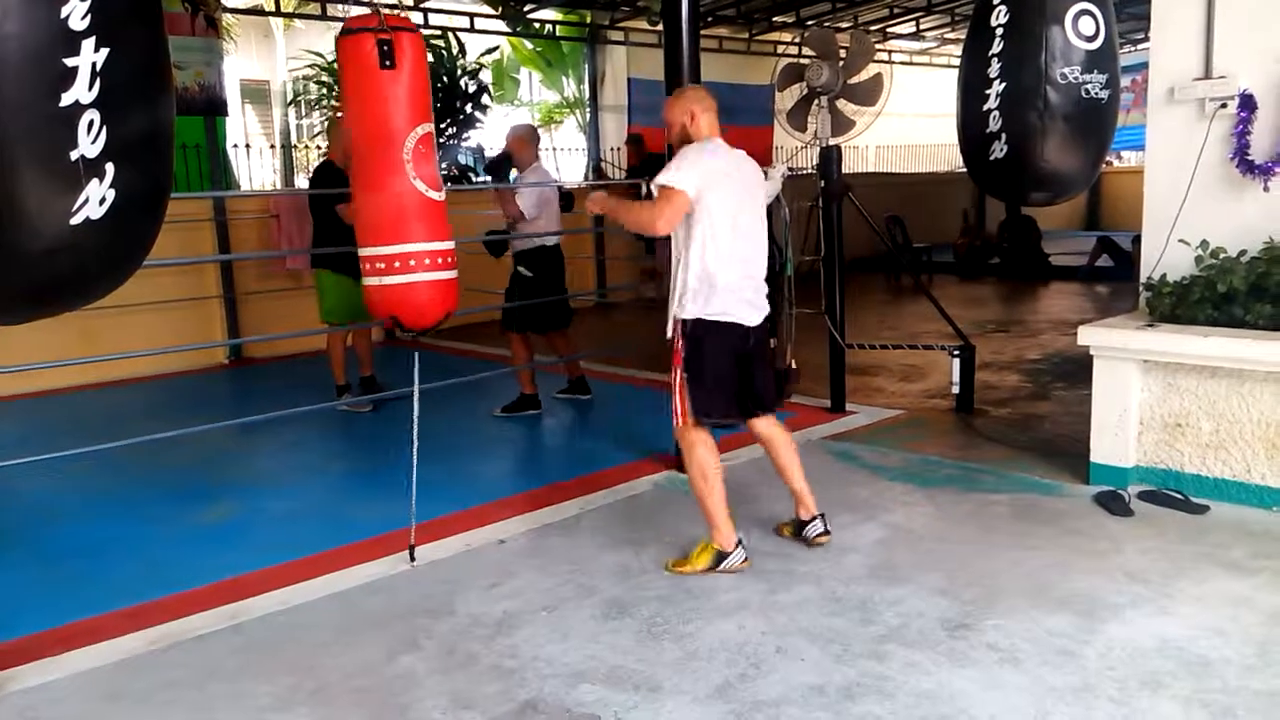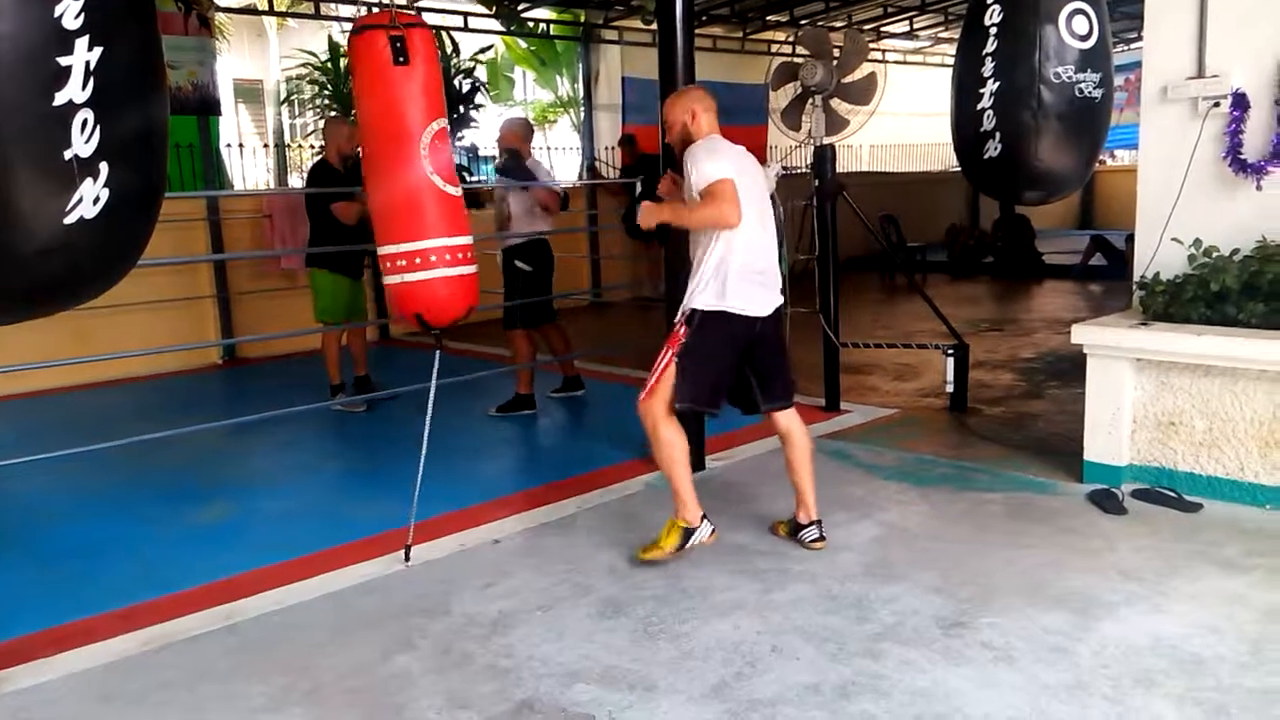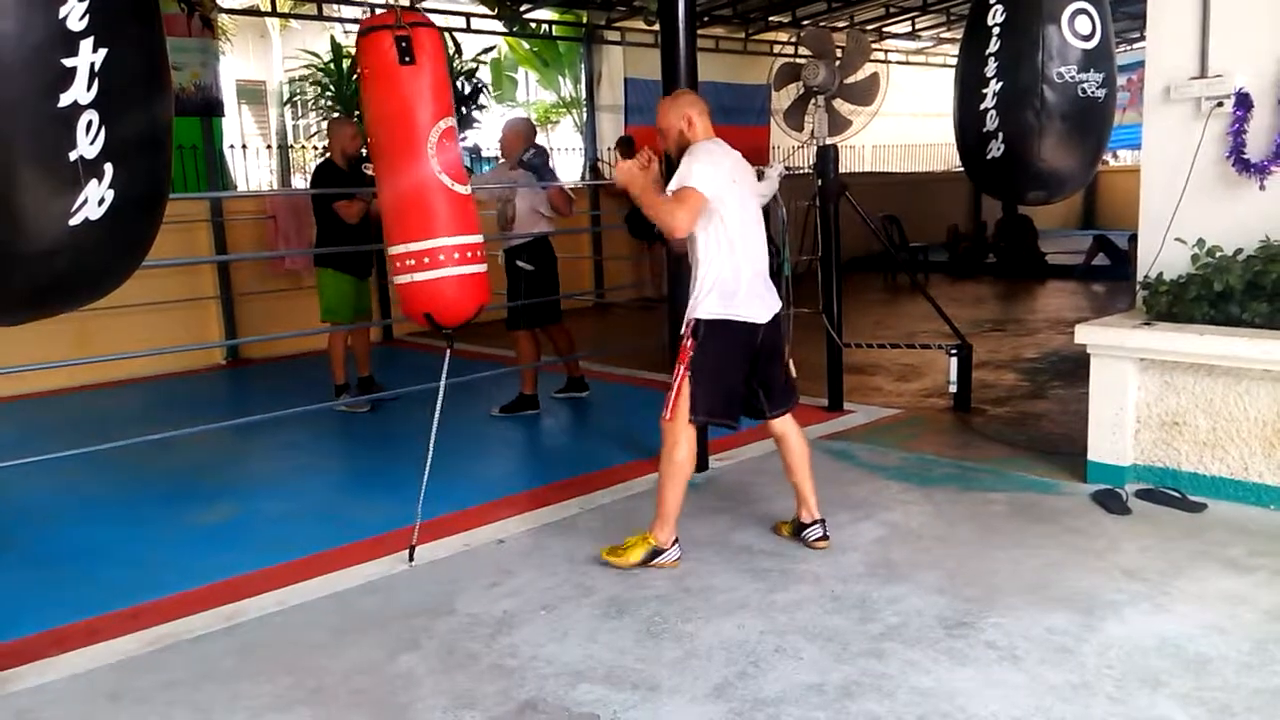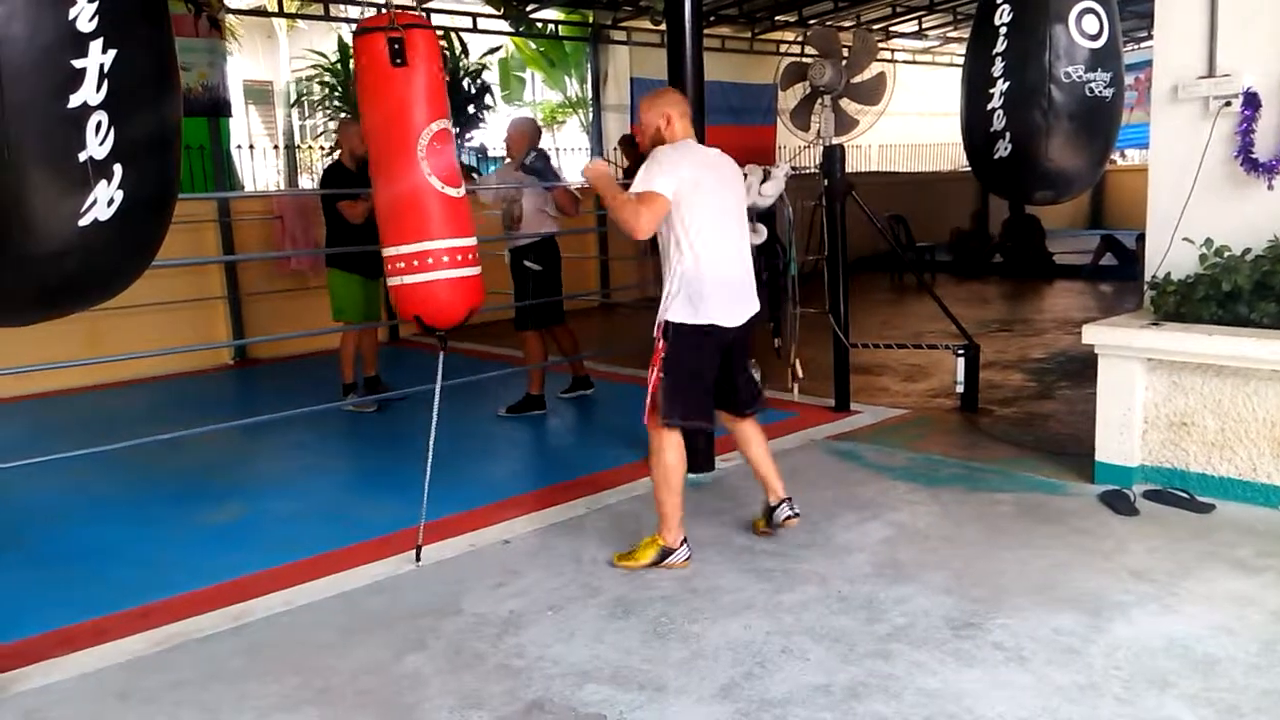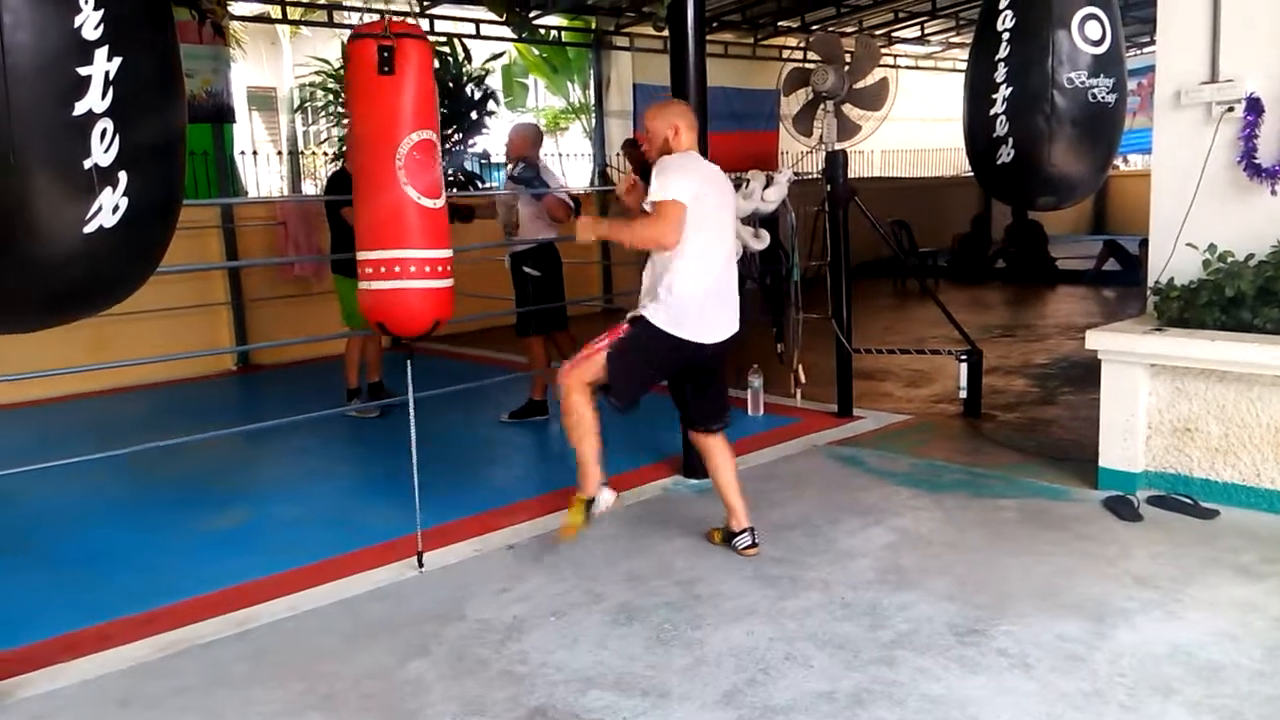
dt=0.2s
person 1, frame 1
left shoulder: (693, 158)
right shoulder: (747, 166)
left elbow: (660, 222)
left wrist: (608, 203)
right wrist: (672, 195)
left hip: (706, 313)
right hip: (751, 311)
left knee: (691, 428)
right knee: (761, 418)
left ankle: (724, 544)
right ankle: (809, 516)
person 1, frame 2
left shoulder: (704, 151)
right shoulder: (745, 160)
left elbow: (726, 213)
left wrist: (664, 211)
right wrist: (680, 200)
left hip: (718, 305)
right hip: (763, 303)
left knee: (654, 406)
right knee: (783, 411)
left ankle: (688, 519)
right ankle: (807, 520)
person 1, frame 3
left shoulder: (703, 155)
right shoulder: (735, 162)
left elbow: (678, 225)
left wrist: (636, 182)
right wrist: (657, 187)
left hip: (720, 314)
right hip: (760, 310)
left knee: (678, 422)
right knee: (780, 416)
left ankle: (661, 538)
right ankle: (810, 519)
person 1, frame 4
left shoulder: (668, 158)
right shoulder: (725, 165)
left elbow: (639, 226)
left wrist: (606, 186)
right wrist: (633, 196)
left hip: (692, 316)
right hip: (738, 310)
left knee: (661, 425)
right knee: (735, 412)
left ankle: (670, 540)
right ankle: (778, 501)
person 1, frame 5
left shoulder: (672, 169)
right shoulder: (717, 179)
left elbow: (663, 236)
left wrist: (600, 228)
right wrist: (639, 205)
left hip: (668, 323)
right hip: (716, 328)
left knee: (571, 378)
right knee: (706, 431)
left ankle: (591, 489)
right ankle: (740, 528)
person 2, frame 1
left shoulder: (533, 179)
right shoulder: (536, 177)
left elbow: (511, 211)
right wrist: (506, 237)
left hip: (535, 260)
right hip: (544, 257)
left knee: (514, 327)
right knee: (550, 326)
left ankle: (528, 396)
right ankle: (578, 383)
person 2, frame 2
left shoulder: (535, 171)
right shoulder: (511, 172)
left elbow: (553, 204)
right elbow: (503, 202)
left wrist: (522, 175)
left hip: (528, 254)
right hip: (518, 254)
left knee: (517, 325)
right knee: (543, 320)
left ankle: (524, 396)
right ankle: (572, 379)
person 2, frame 3
left shoulder: (534, 172)
right shoulder: (502, 172)
left elbow: (564, 208)
right elbow: (472, 184)
left wrist: (544, 174)
left hip: (531, 253)
right hip: (517, 254)
left knee: (521, 326)
right knee: (550, 320)
left ankle: (528, 396)
right ankle: (576, 380)
person 2, frame 4
left shoulder: (539, 172)
right shoulder: (506, 173)
left elbow: (572, 208)
right elbow: (475, 189)
left wrist: (547, 176)
left hip: (537, 253)
right hip: (521, 254)
left knee: (529, 326)
right knee: (553, 321)
left ankle: (534, 396)
right ankle: (581, 378)
person 2, frame 5
left shoulder: (543, 176)
right shoulder: (515, 178)
left elbow: (564, 215)
right elbow: (502, 211)
left wrist: (536, 185)
left hip: (537, 258)
right hip: (523, 259)
left knee: (533, 332)
right knee: (554, 327)
left ankle: (537, 402)
person 3, frame 1
left shoulder: (346, 175)
right shoulder: (327, 176)
right elbow: (352, 217)
left hip: (354, 261)
right hip: (334, 265)
left knee: (364, 324)
right knee: (340, 327)
left ankle: (368, 382)
right ankle: (343, 392)
person 3, frame 2
left shoulder: (347, 173)
right shoulder: (322, 175)
left elbow: (363, 214)
right elbow: (348, 215)
right wrist: (366, 195)
left hip: (351, 263)
right hip: (329, 265)
left knee: (358, 324)
right knee: (334, 327)
left ankle: (362, 382)
right ankle: (337, 391)
person 3, frame 3
left shoulder: (354, 173)
right shoulder: (326, 174)
left elbow: (371, 213)
right elbow: (351, 215)
right wrist: (369, 191)
left hip: (359, 263)
right hip: (336, 265)
left knee: (363, 324)
right knee: (341, 327)
left ankle: (366, 383)
right ankle: (341, 391)
person 3, frame 4
left shoulder: (363, 174)
right shoulder: (334, 175)
left elbow: (376, 214)
right elbow: (355, 215)
right wrist: (373, 194)
left hip: (368, 262)
right hip: (346, 266)
left knee: (371, 324)
right knee: (354, 326)
left ankle: (372, 382)
right ankle: (349, 391)
person 3, frame 5
right shoulder: (339, 181)
right elbow: (357, 220)
right hip: (351, 271)
left knee: (374, 330)
right knee: (360, 331)
left ankle: (375, 387)
right ankle: (353, 395)
